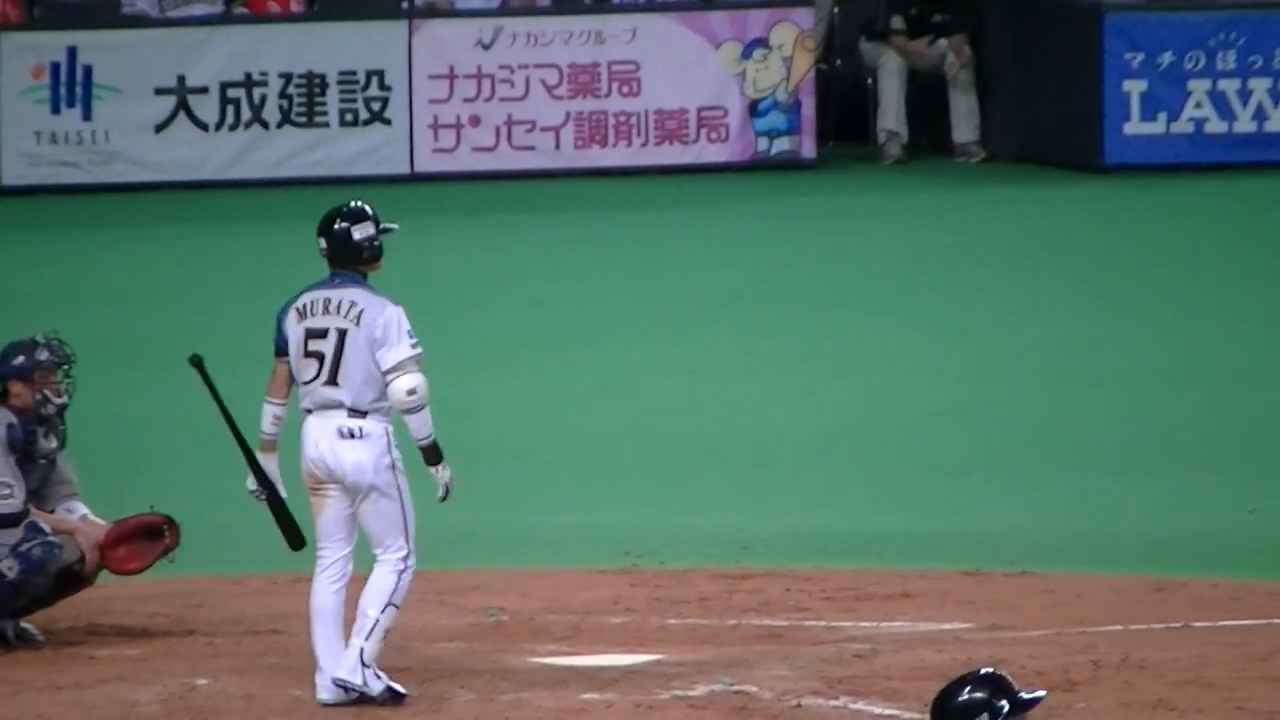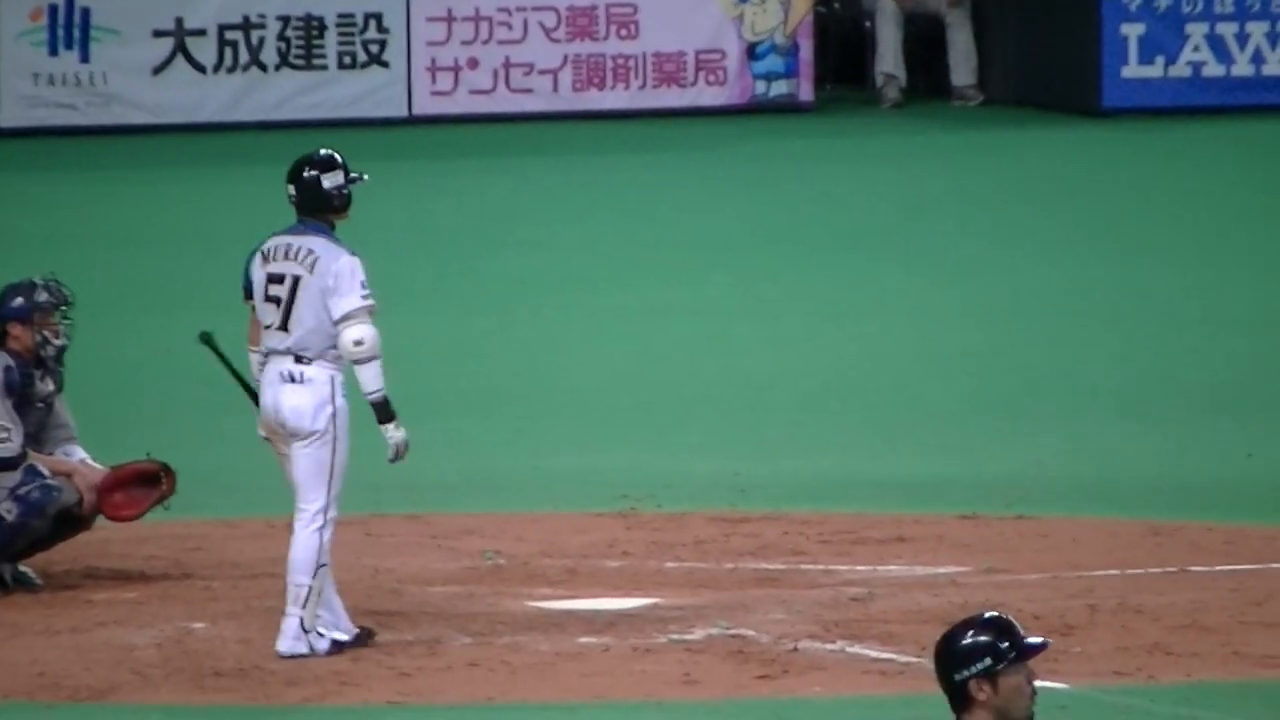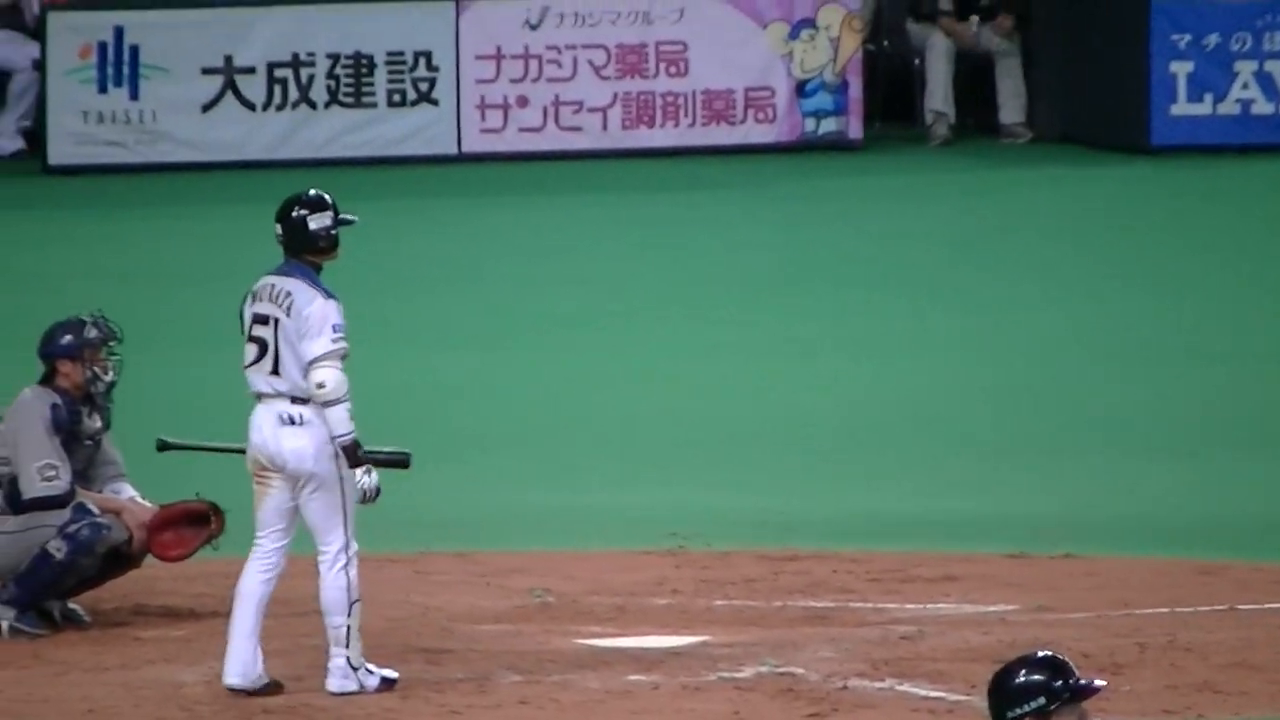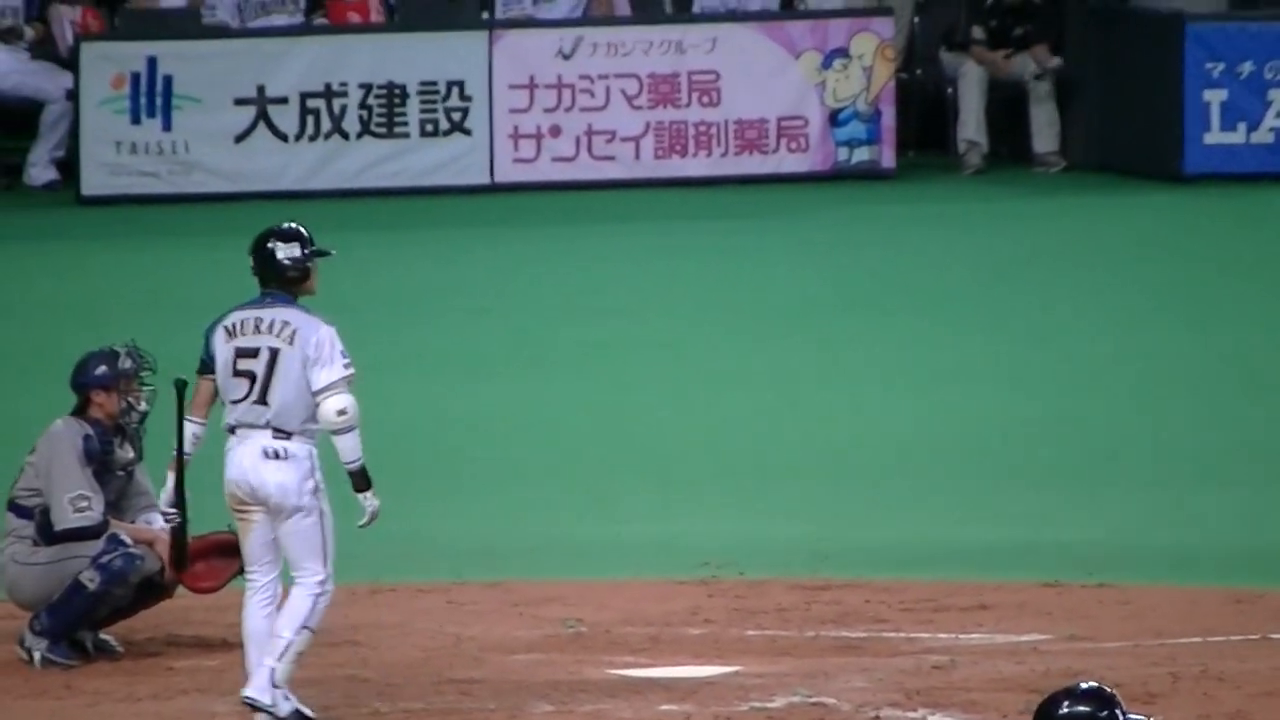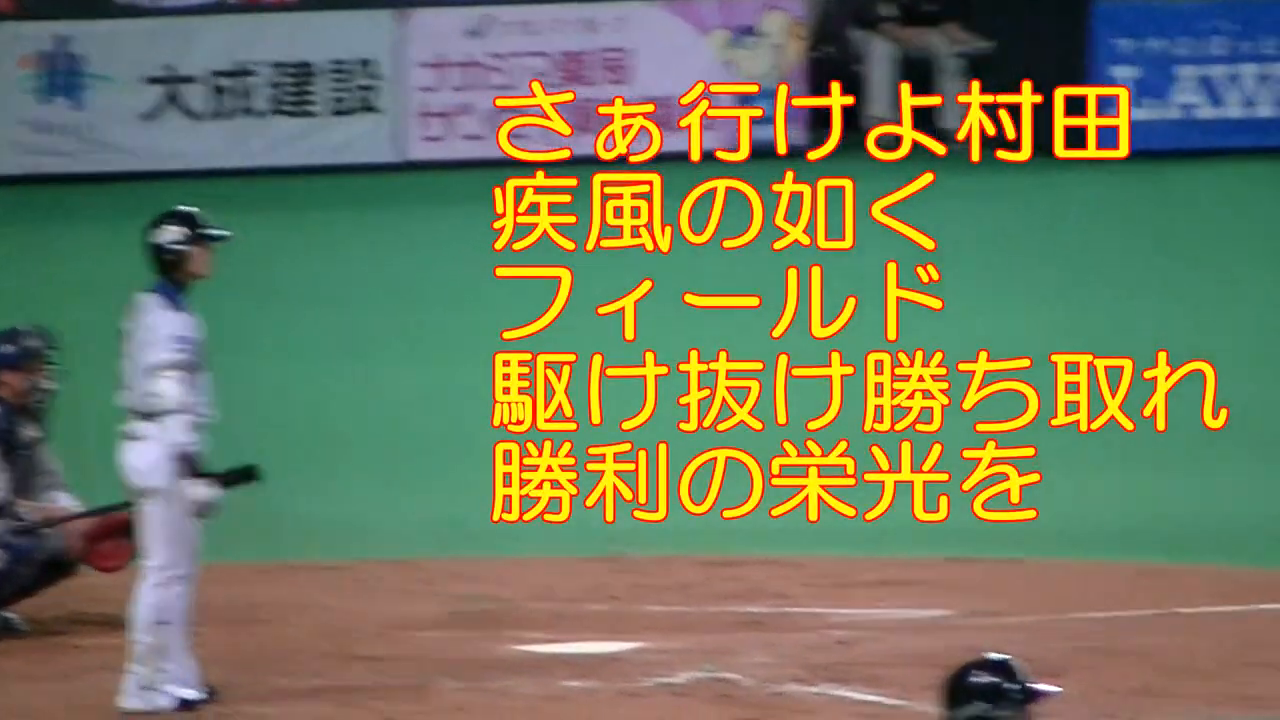
dt=0.7s
person 1, frame 1
left shoulder: (297, 307)
right shoulder: (382, 310)
left elbow: (278, 385)
right elbow: (409, 392)
left wrist: (266, 456)
right wrist: (435, 457)
left hip: (317, 439)
right hip: (366, 442)
left knee: (332, 562)
right knee: (395, 556)
left ankle: (334, 680)
right ankle: (356, 664)
person 1, frame 2
left shoulder: (264, 252)
right shoulder: (338, 260)
left elbow: (254, 335)
right elbow: (358, 345)
right wrist: (386, 415)
left hip: (273, 387)
right hip: (316, 390)
left knee: (310, 510)
right knee: (316, 514)
left ankle: (330, 619)
right ankle: (300, 631)
person 1, frame 3
left shoulder: (258, 291)
right shoulder: (317, 301)
right elbow: (327, 389)
right wrist: (356, 457)
left hip: (263, 427)
right hip: (306, 434)
left knee: (266, 550)
right knee: (336, 553)
left ankle: (241, 667)
right ankle: (346, 668)
person 1, frame 4
left shoulder: (225, 327)
right shoulder: (314, 331)
left elbow: (200, 405)
right elbow: (338, 416)
left wrist: (178, 474)
right wrist: (363, 484)
left hip: (239, 463)
right hip: (289, 464)
left knee: (260, 584)
right knee: (312, 583)
person 1, frame 5
left shoulder: (151, 307)
right shoulder: (169, 316)
right elbow: (170, 402)
right wrist: (196, 474)
left hip: (147, 446)
right hip: (163, 451)
left knee: (178, 568)
right knee: (163, 570)
left ankle: (175, 678)
right ankle: (141, 684)
person 2, frame 1
left shoulder: (46, 428)
left elbow: (63, 499)
left wrist: (103, 530)
right wrist: (76, 528)
left knee: (92, 547)
right knee: (43, 547)
person 2, frame 2
left shoulder: (46, 371)
left elbow: (62, 441)
left wrist: (94, 472)
right wrist: (73, 469)
left knee: (89, 494)
right knee: (44, 490)
person 2, frame 3
left shoulder: (91, 410)
right shoulder: (34, 407)
left elbow: (110, 479)
right elbow: (48, 493)
left wrist: (142, 509)
right wrist: (121, 507)
left hip: (50, 526)
left knee: (136, 532)
right knee: (94, 526)
left ankle: (47, 598)
person 2, frame 4
left shoulder: (122, 440)
right shoulder: (66, 437)
left elbow: (143, 510)
right elbow: (80, 524)
left wrist: (169, 540)
right wrist: (153, 537)
left hip: (76, 557)
right hip: (30, 565)
left knee: (161, 565)
right knee: (125, 556)
left ankle: (78, 629)
right ankle: (42, 634)
person 2, frame 5
left shoulder: (29, 418)
left elbow: (49, 488)
left wrist: (81, 520)
right wrist: (62, 517)
left knee: (72, 542)
right knee: (38, 541)
